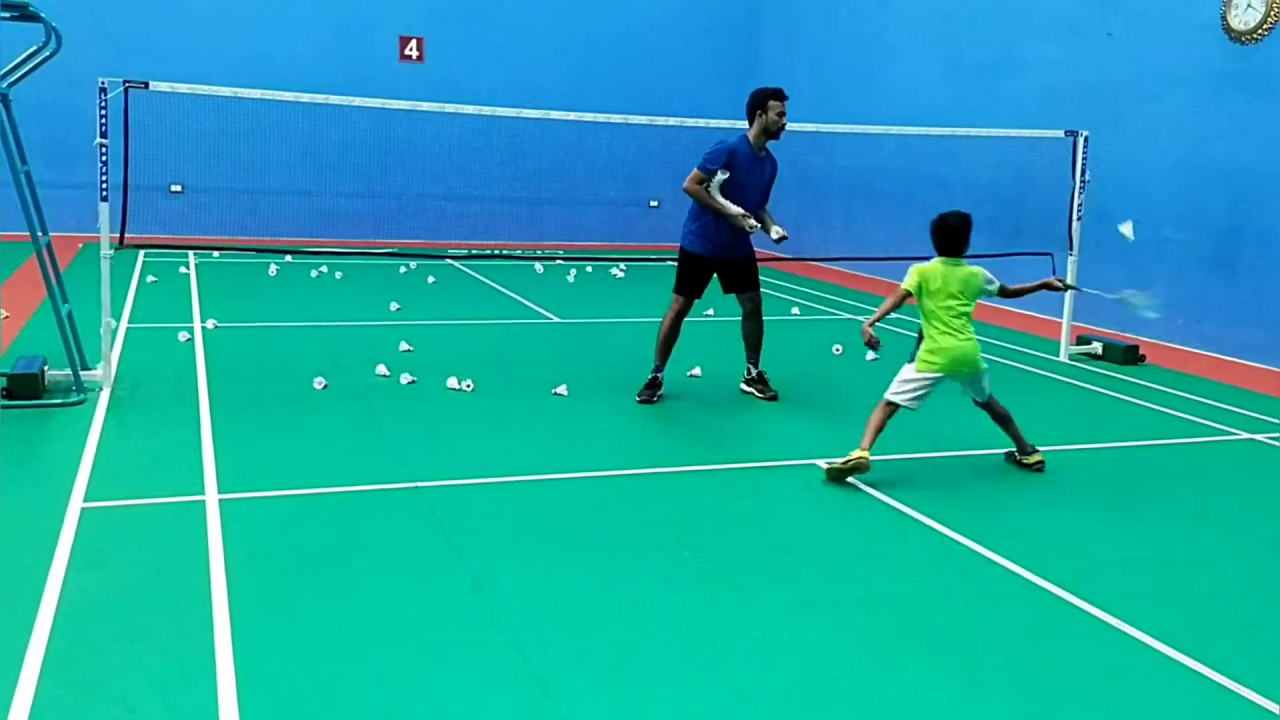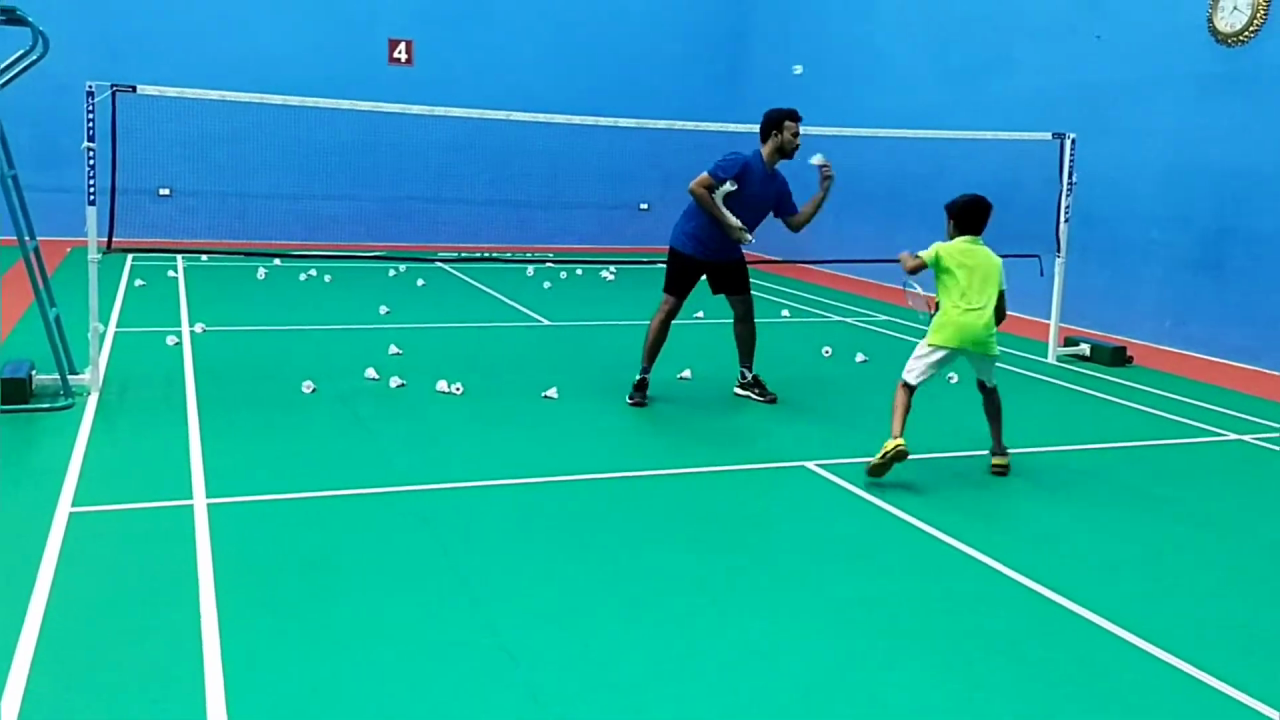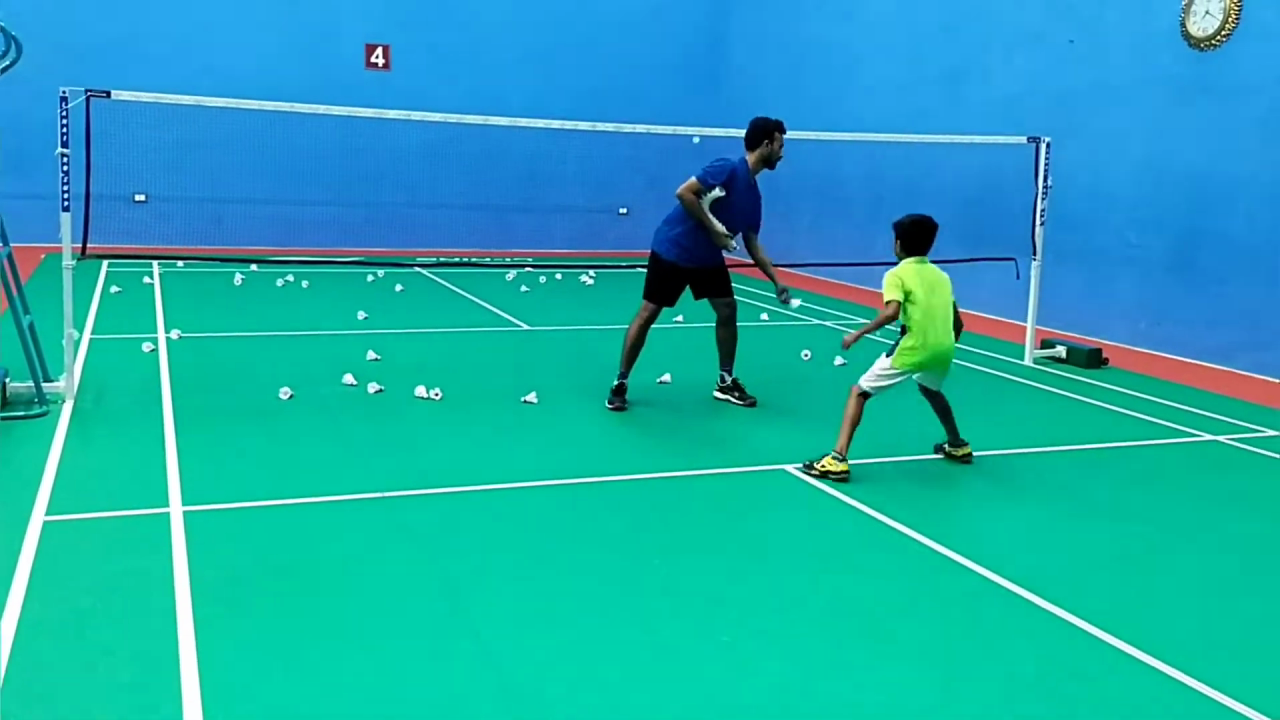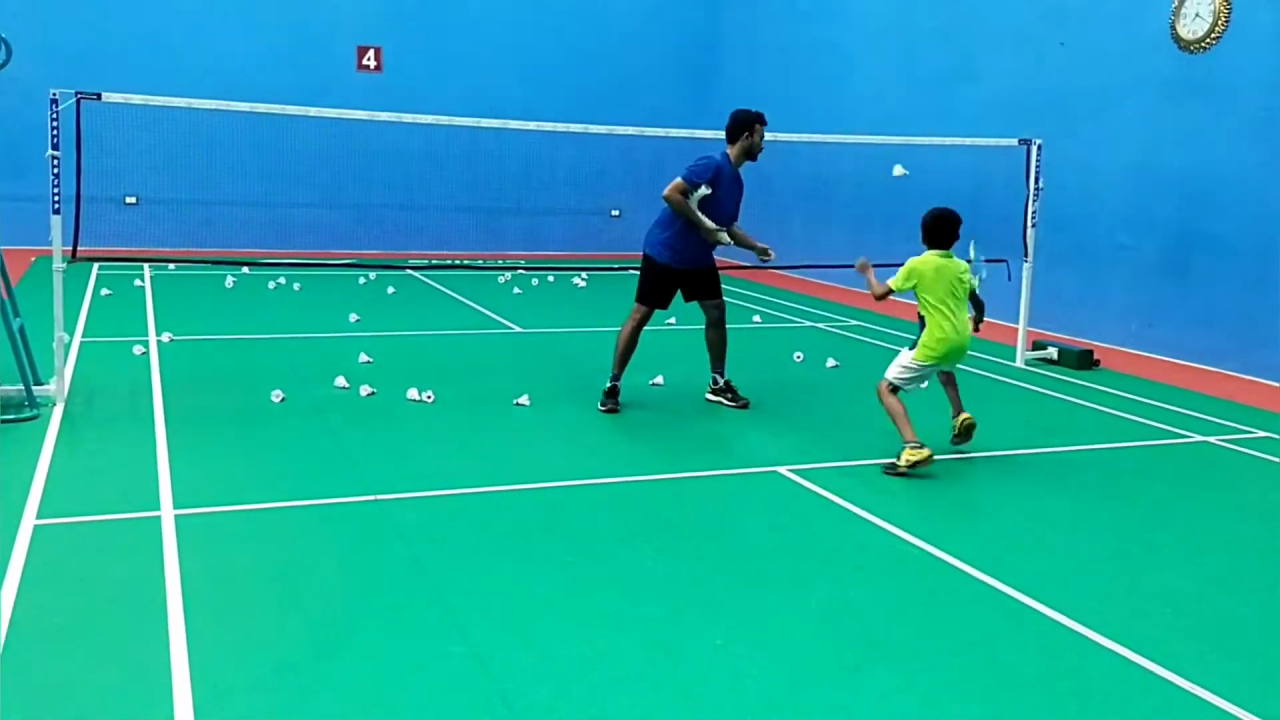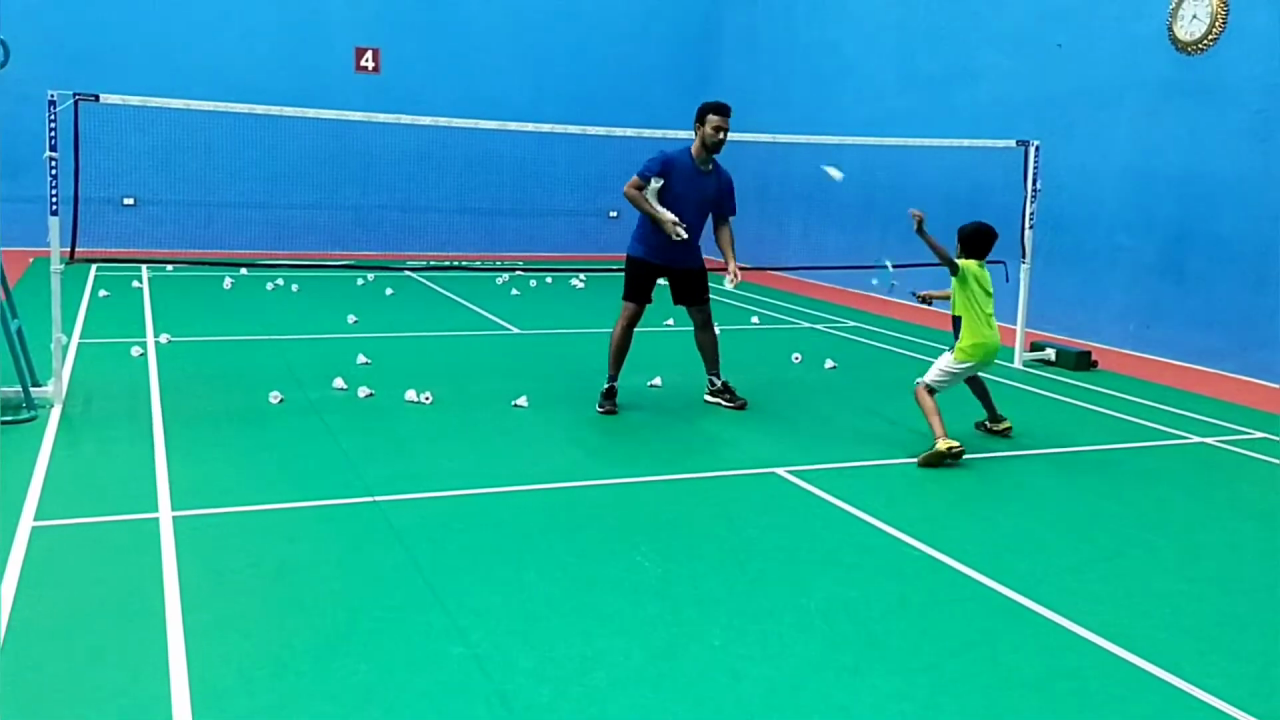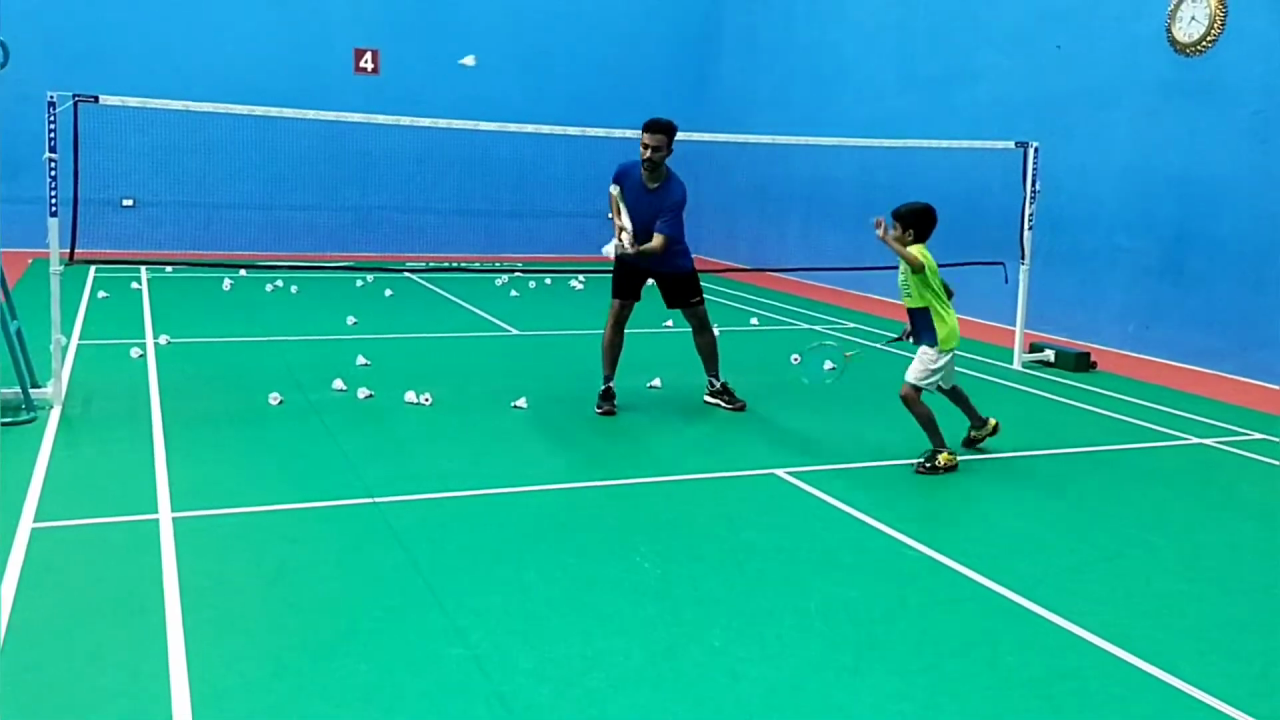
dt=0.4s
person 1, frame 1
left shoulder: (770, 163)
right shoulder: (729, 150)
right elbow: (690, 185)
left wrist: (772, 227)
right wrist: (729, 213)
left hip: (739, 248)
right hip: (701, 244)
left knee: (753, 306)
right knee: (679, 307)
left ankle: (753, 375)
right ankle: (656, 376)
person 1, frame 2
left shoulder: (778, 183)
right shoulder: (741, 163)
left elbow: (795, 223)
right elbow: (696, 187)
left wrist: (823, 191)
right wrist: (726, 223)
left hip: (728, 252)
right hip: (690, 244)
left knee: (745, 308)
right knee: (668, 308)
left ankle: (747, 378)
right ankle: (643, 378)
person 1, frame 3
left shoulder: (753, 193)
right shoulder: (727, 169)
left elbow: (751, 242)
right elbow: (684, 193)
left wrist: (776, 280)
right wrist: (713, 229)
left hip: (707, 257)
right hip: (671, 250)
left knee: (727, 310)
right knee: (647, 315)
left ankle: (726, 381)
right ankle: (620, 382)
person 1, frame 4
left shoulder: (736, 181)
right shoulder: (711, 165)
left elbow: (728, 225)
right elbow: (670, 194)
left wrist: (754, 245)
right wrist: (703, 225)
left hip: (700, 258)
right hip: (665, 253)
left knee: (717, 314)
right knee: (640, 316)
left ankle: (718, 384)
right ankle: (613, 385)
person 1, frame 5
left shoulder: (722, 179)
right shoulder: (666, 161)
left elbow: (723, 224)
right elbow: (631, 189)
left wrist: (731, 261)
right wrist: (661, 217)
left hip: (687, 259)
right hip: (645, 251)
left knee: (703, 318)
right knee: (629, 316)
left ankle: (715, 385)
right ankle: (610, 386)
person 1, frame 6
left shoulder: (675, 193)
right shoulder: (625, 171)
left elbow: (660, 243)
left wrist: (636, 250)
right wrist: (617, 219)
left hip: (672, 261)
right hip: (631, 255)
left knee: (699, 319)
right knee: (617, 315)
left ankle: (715, 386)
right ankle: (607, 387)
person 2, frame 1
left shoulder: (920, 272)
right shoulder: (978, 275)
left elbow: (897, 299)
right elbow: (1008, 292)
left wrist: (870, 323)
right wrist: (1044, 285)
left hip: (933, 355)
right hip: (968, 354)
left knee: (888, 404)
right knee: (984, 400)
left ankle: (860, 454)
right ankle: (1026, 451)
person 2, frame 2
left shoulder: (943, 250)
right shoulder: (994, 260)
left elbow: (912, 266)
right elbow: (1000, 311)
left wrist: (906, 258)
left hip: (946, 332)
right hip: (982, 334)
left knee: (906, 385)
right knee: (988, 387)
left ankle: (896, 442)
right ankle: (1000, 454)
person 2, frame 3
left shoulder: (896, 275)
right shoulder: (941, 277)
left elbow: (892, 313)
right elbow: (958, 323)
left wrist: (858, 334)
left hip: (915, 350)
right hip: (945, 351)
left knee: (859, 392)
right knee: (929, 388)
left ankle: (838, 459)
right ankle: (958, 445)
person 2, frame 4
left shoulder: (917, 265)
right shoulder: (962, 268)
left elbow: (880, 294)
right elbow: (978, 303)
left wrist: (867, 272)
right wrist: (977, 322)
left hip: (931, 344)
right hip: (959, 340)
left knee: (887, 388)
right knee: (943, 369)
left ankle: (915, 448)
right ankle: (961, 416)
person 2, frame 5
left shoulder: (967, 268)
right shoulder: (982, 271)
left elbow: (948, 260)
left wrist: (922, 232)
right wrist: (936, 295)
left hip: (969, 347)
right hip: (990, 344)
left knee: (923, 389)
right knee: (969, 375)
left ankle: (944, 443)
right ankle: (997, 420)
person 2, frame 6
left shoulder: (913, 255)
right shoulder: (917, 254)
left elbow: (920, 267)
left wrist: (887, 242)
right wrist: (915, 328)
left hip: (938, 337)
right hip: (939, 332)
left knee: (909, 392)
right knee: (943, 384)
left ankle: (943, 453)
right ankle: (981, 424)
